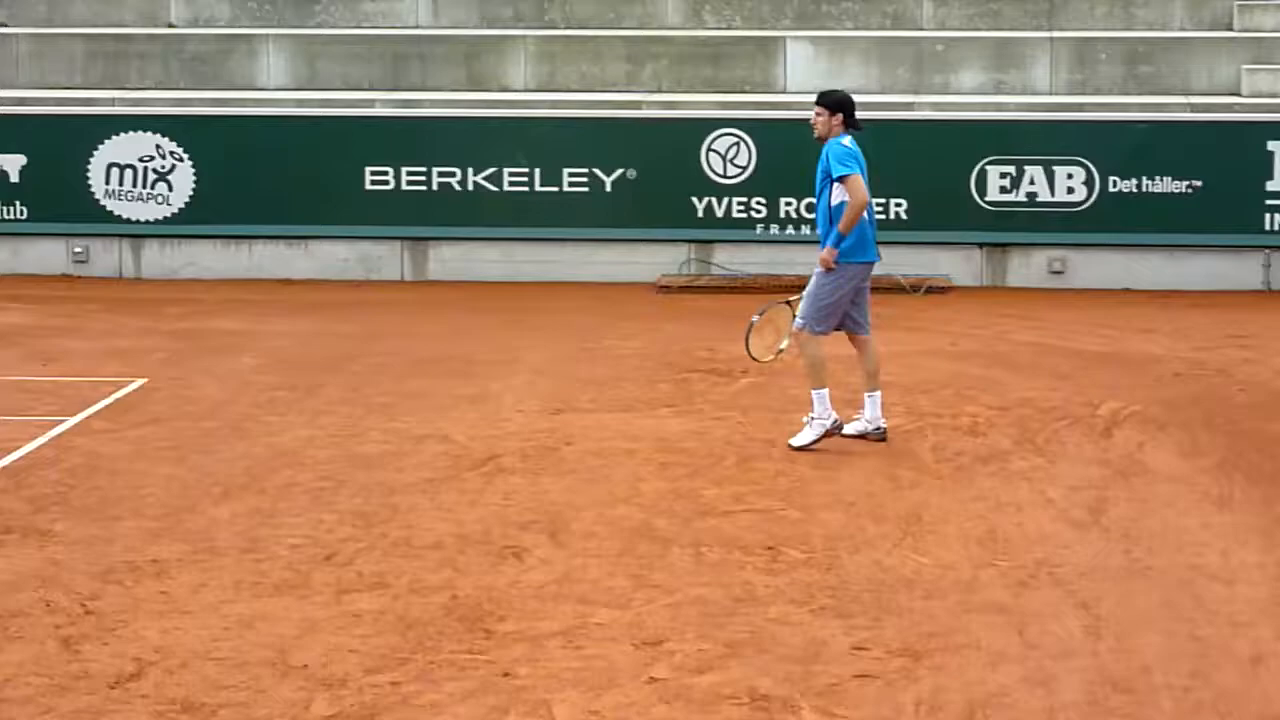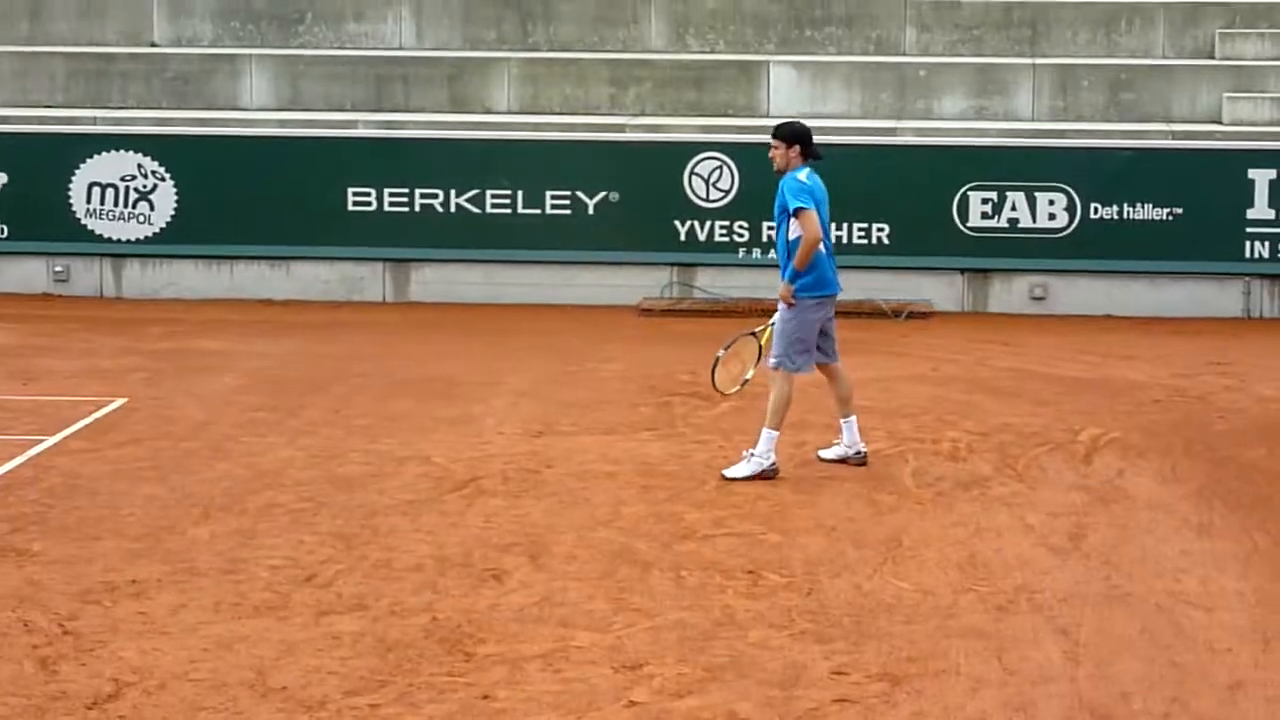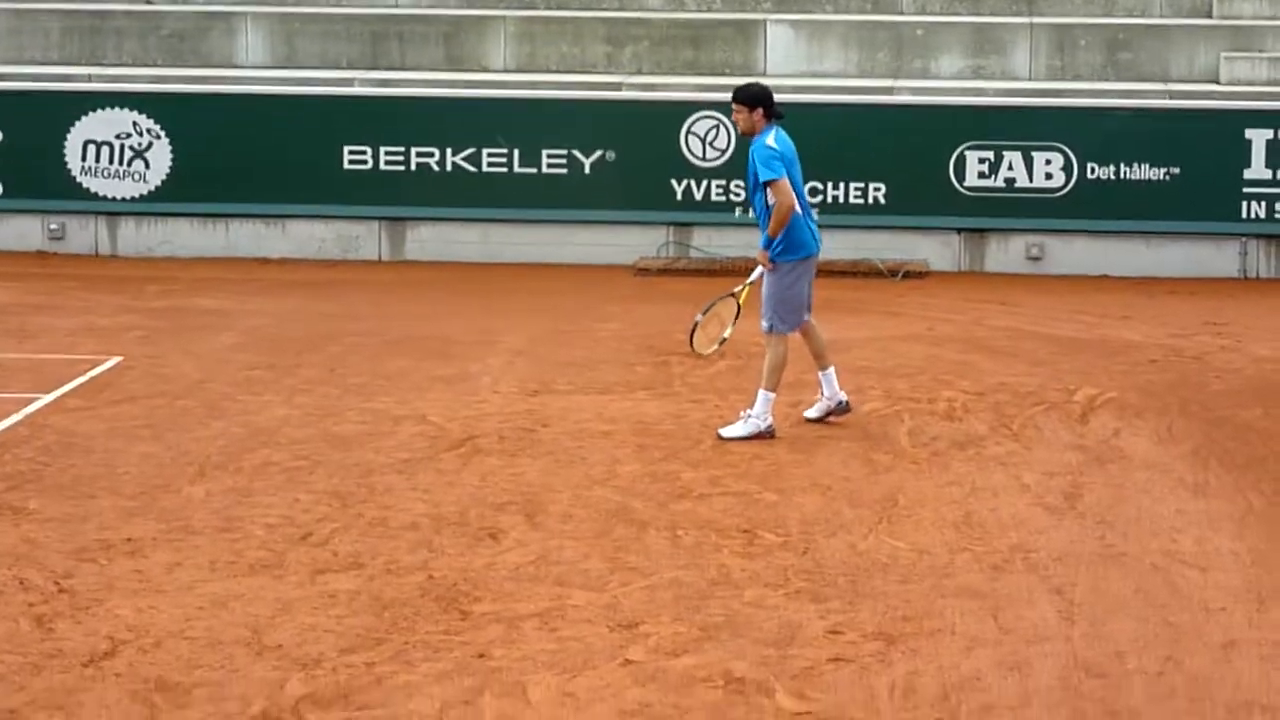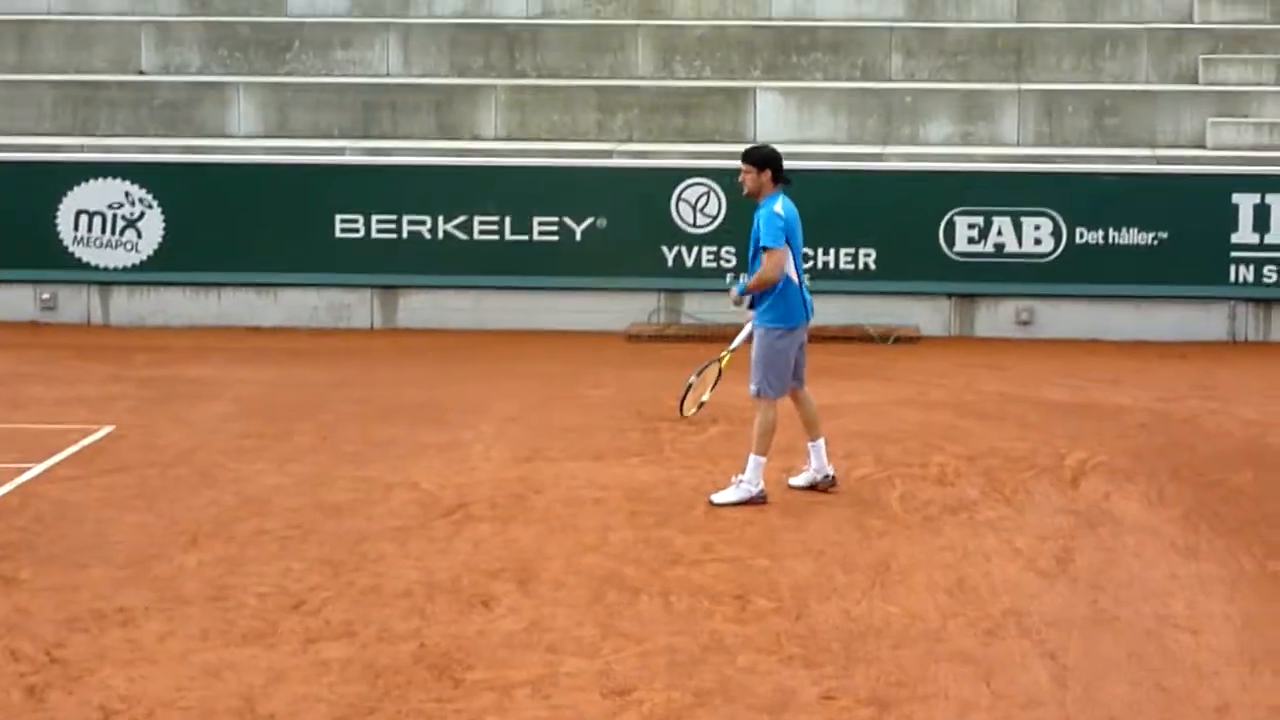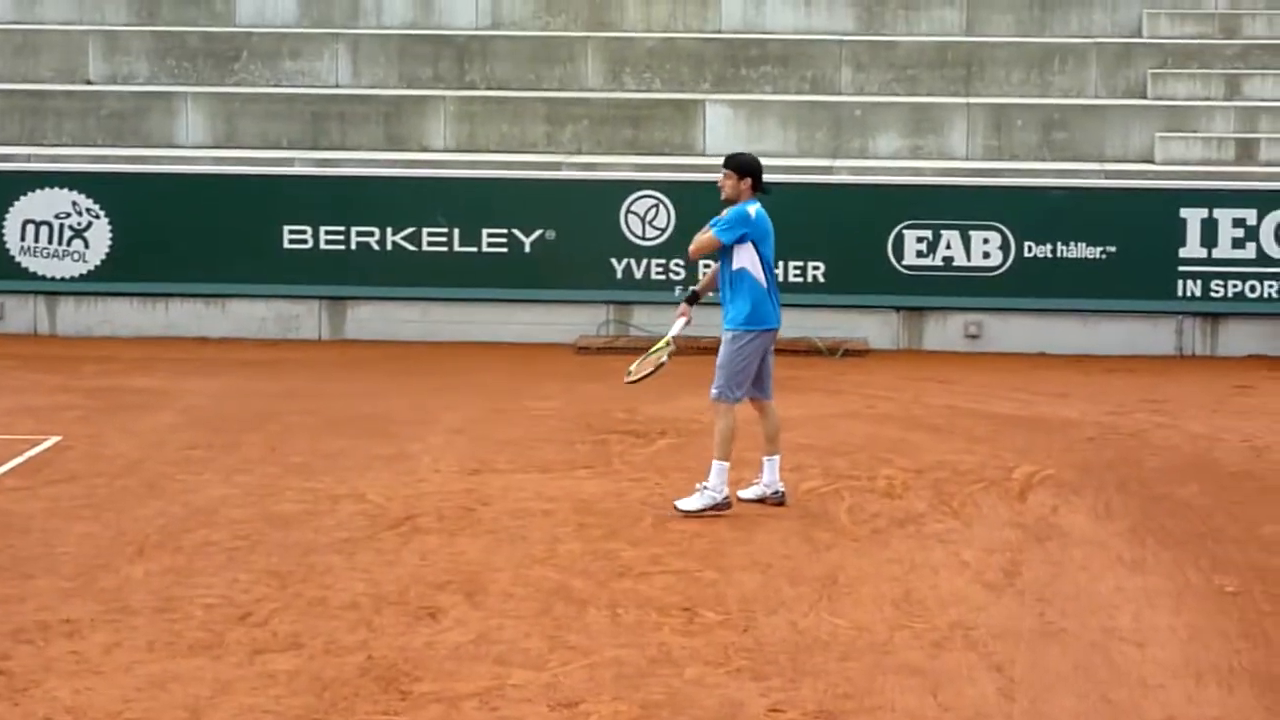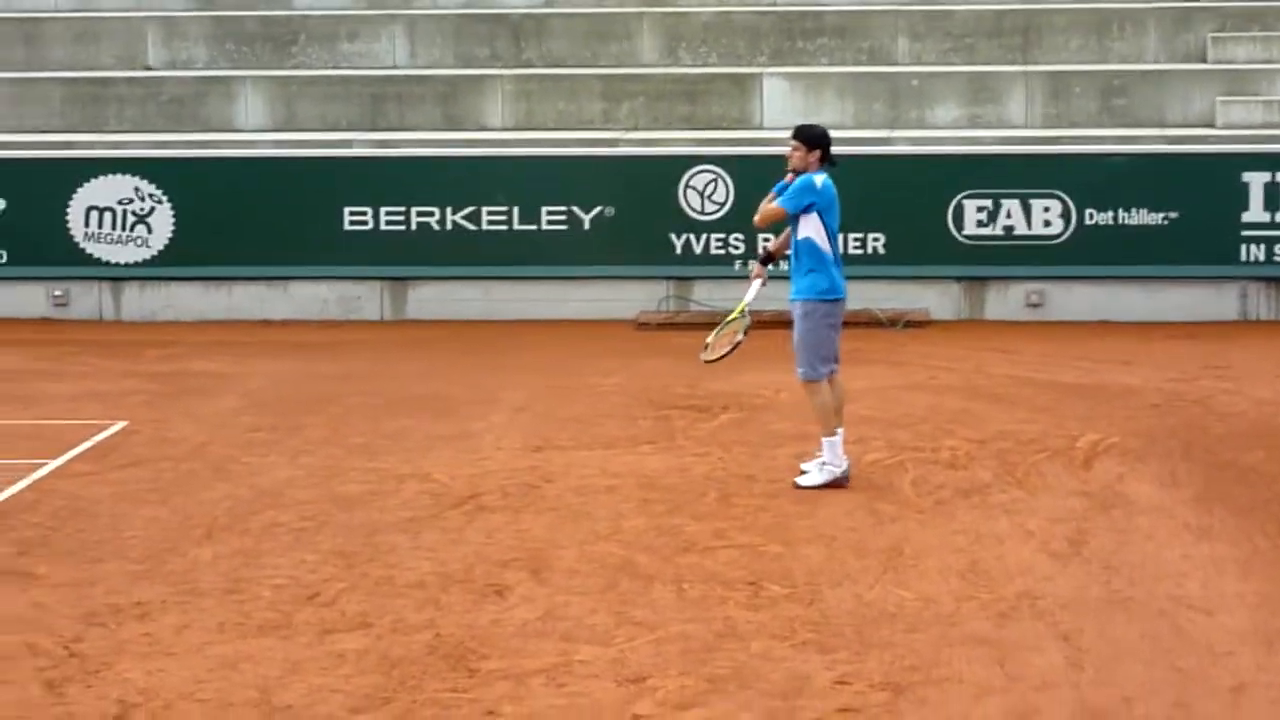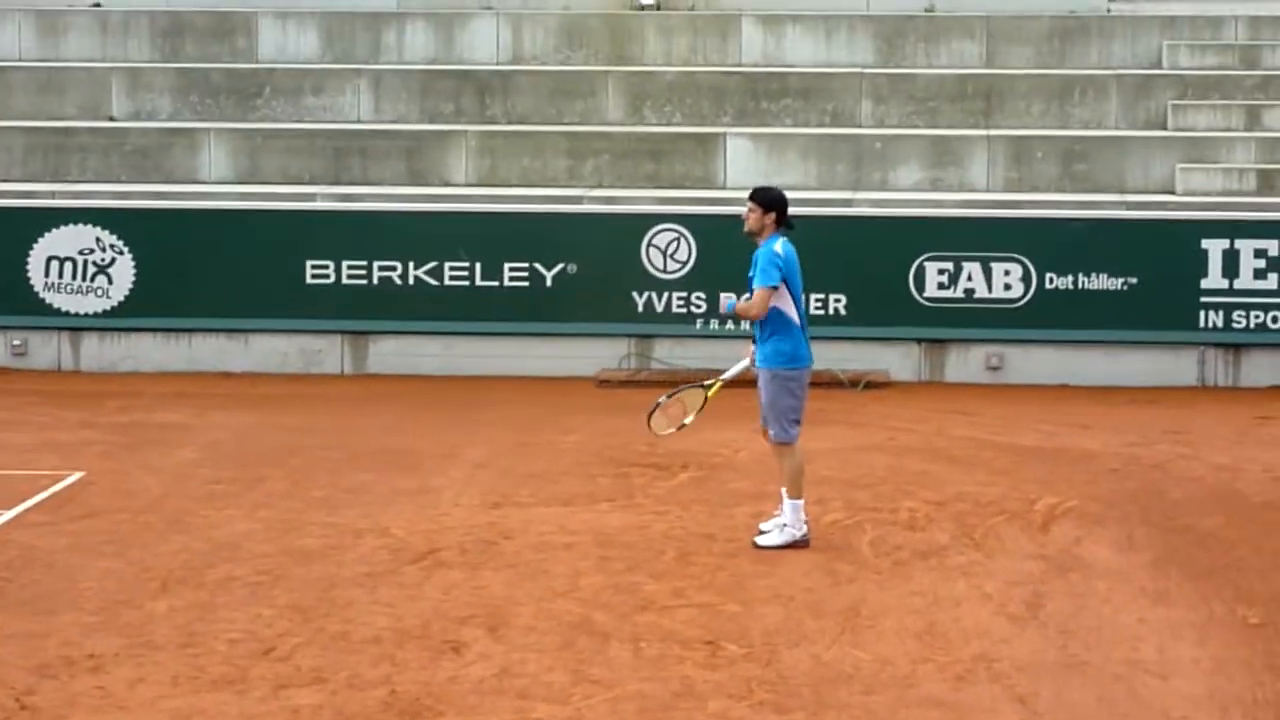
dt=0.3s
person 1, frame 1
left shoulder: (838, 149)
right shoulder: (845, 149)
left elbow: (860, 199)
left wrist: (833, 244)
left hip: (845, 257)
right hip: (858, 256)
left knee: (806, 329)
right knee: (860, 334)
left ankle: (823, 415)
right ankle: (873, 419)
person 1, frame 2
left shoulder: (794, 182)
right shoulder: (810, 181)
left elbow: (813, 235)
left wrist: (790, 279)
left hip: (805, 290)
right hip: (820, 288)
left knee: (781, 369)
right knee: (829, 364)
left ankle: (764, 457)
right ankle: (852, 444)
person 1, frame 3
left shoulder: (764, 149)
right shoulder: (777, 138)
left elbow: (785, 204)
left wrist: (766, 245)
left hip: (787, 251)
right hip: (802, 245)
left knee: (775, 332)
right knee: (802, 322)
left ankle: (760, 418)
right ankle: (833, 395)
person 1, frame 4
left shoulder: (771, 213)
right shoulder: (780, 206)
left elbow: (772, 273)
left wrist: (742, 291)
right wrist: (754, 296)
left hip: (777, 317)
right hip: (794, 312)
left knee: (763, 397)
right knee: (796, 389)
left ankle: (752, 484)
right ankle: (821, 469)
person 1, frame 5
left shoulder: (744, 215)
right shoulder: (749, 216)
left elbow: (695, 250)
right elbow: (724, 266)
left wrist: (717, 221)
right wrist: (692, 298)
left hip: (747, 323)
right hip: (760, 320)
left knee: (723, 400)
right knee: (762, 400)
left ankle: (715, 487)
right ankle: (771, 483)
person 1, frame 6
left shoulder: (809, 184)
right shoulder: (816, 186)
left elbow: (761, 219)
right elbow: (795, 230)
left wrist: (781, 186)
right wrist: (766, 258)
left hip: (816, 294)
right hip: (825, 291)
left knee: (813, 377)
right knee: (827, 374)
left ankle: (833, 464)
right ankle: (834, 455)
person 1, frame 7
left shoulder: (769, 254)
right shoulder: (781, 249)
left elbow: (757, 310)
left wrist: (731, 307)
right wrist: (759, 343)
left hip: (782, 360)
right hip: (781, 356)
left knee: (783, 440)
right knee: (774, 435)
left ankle: (795, 527)
right ankle: (791, 514)
